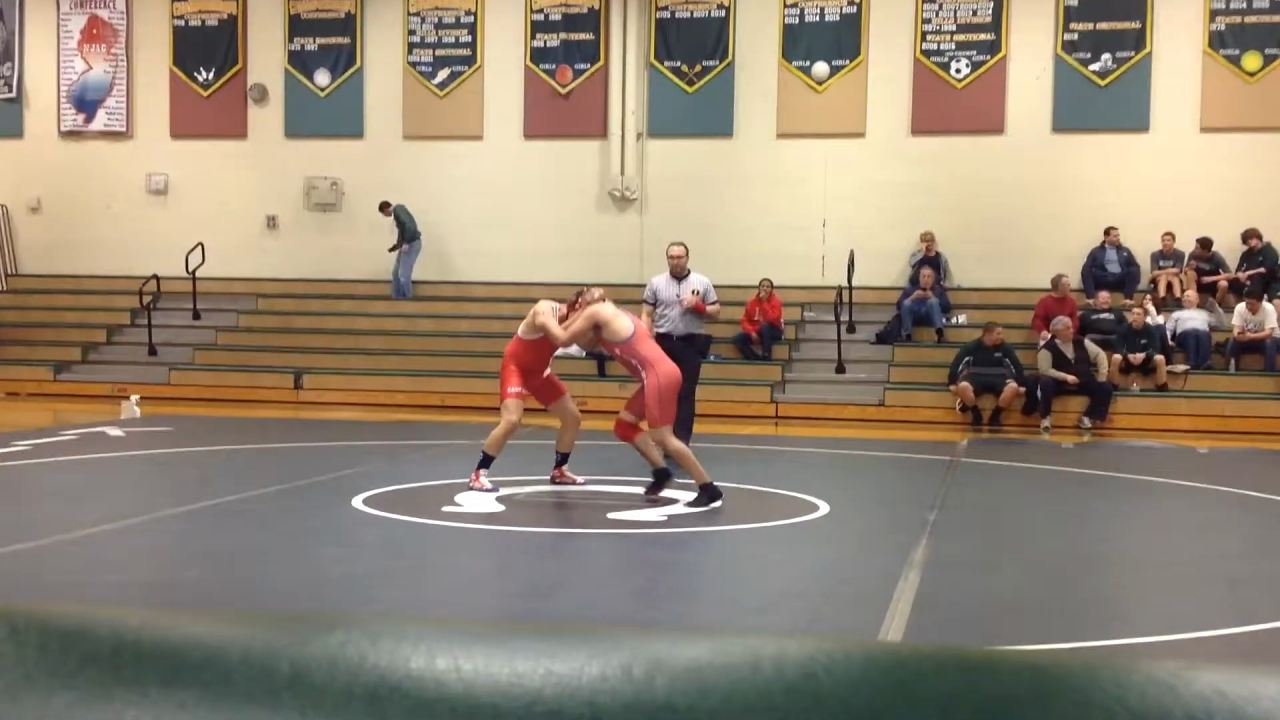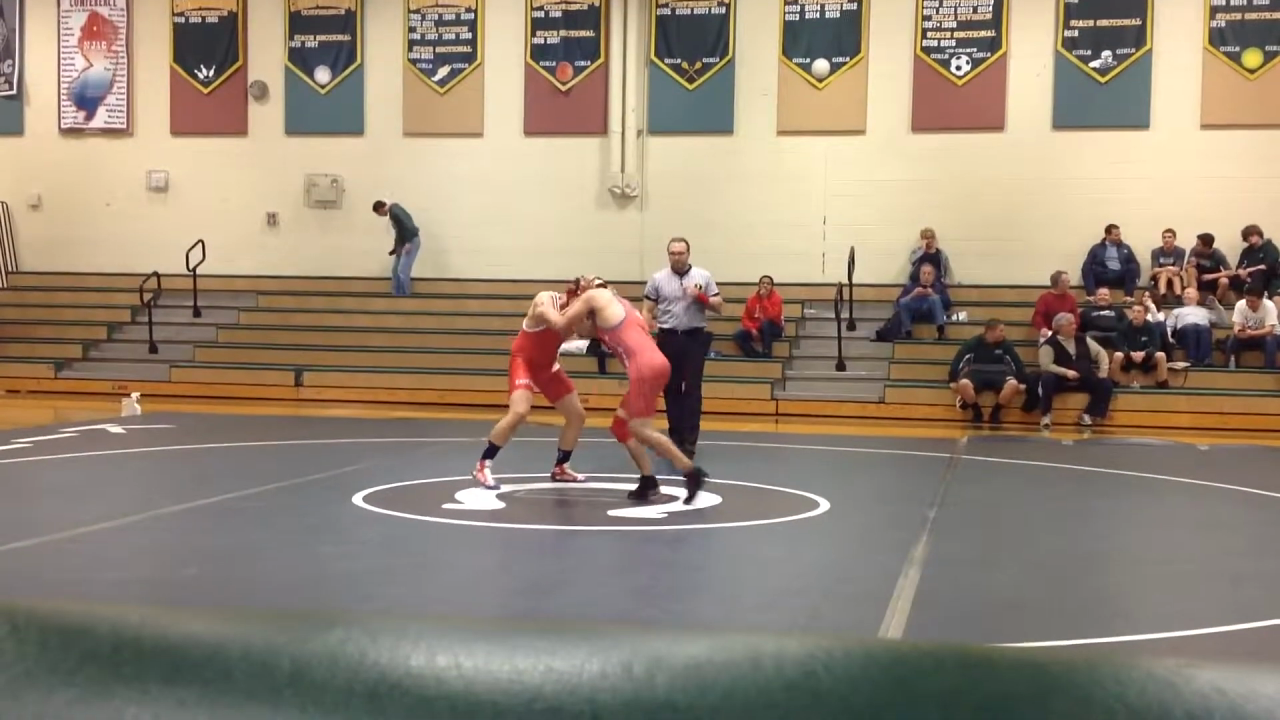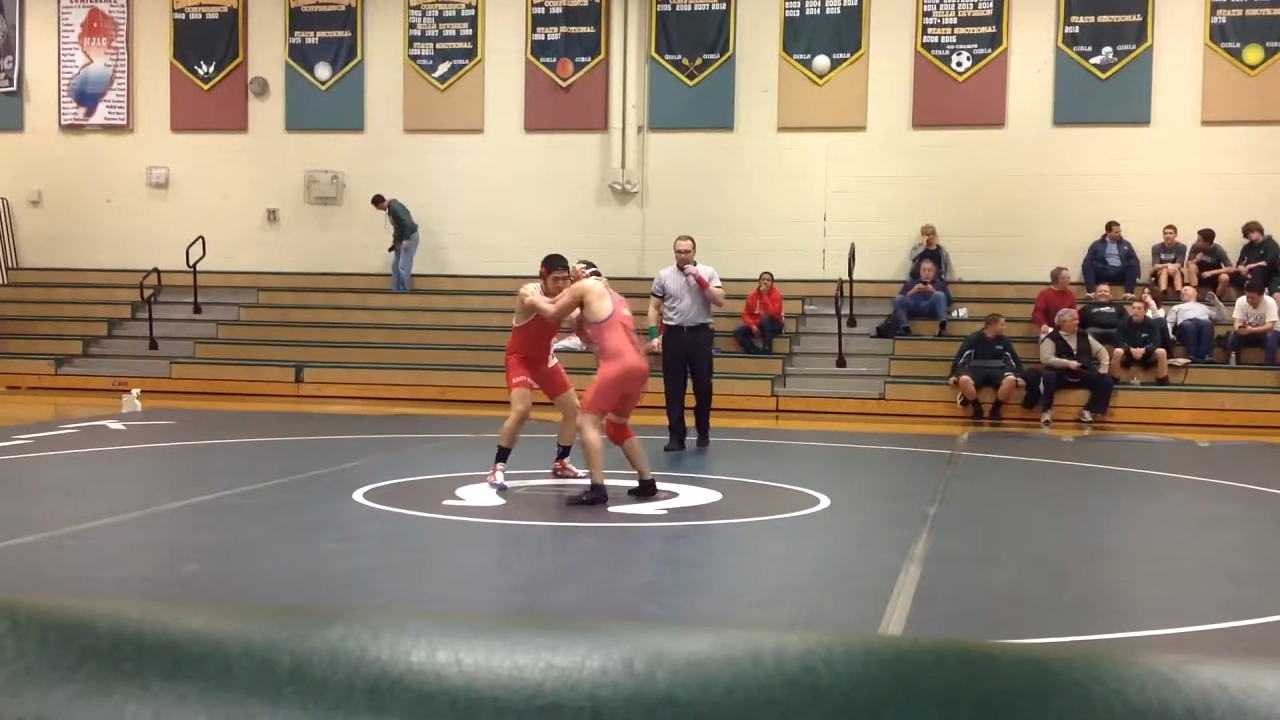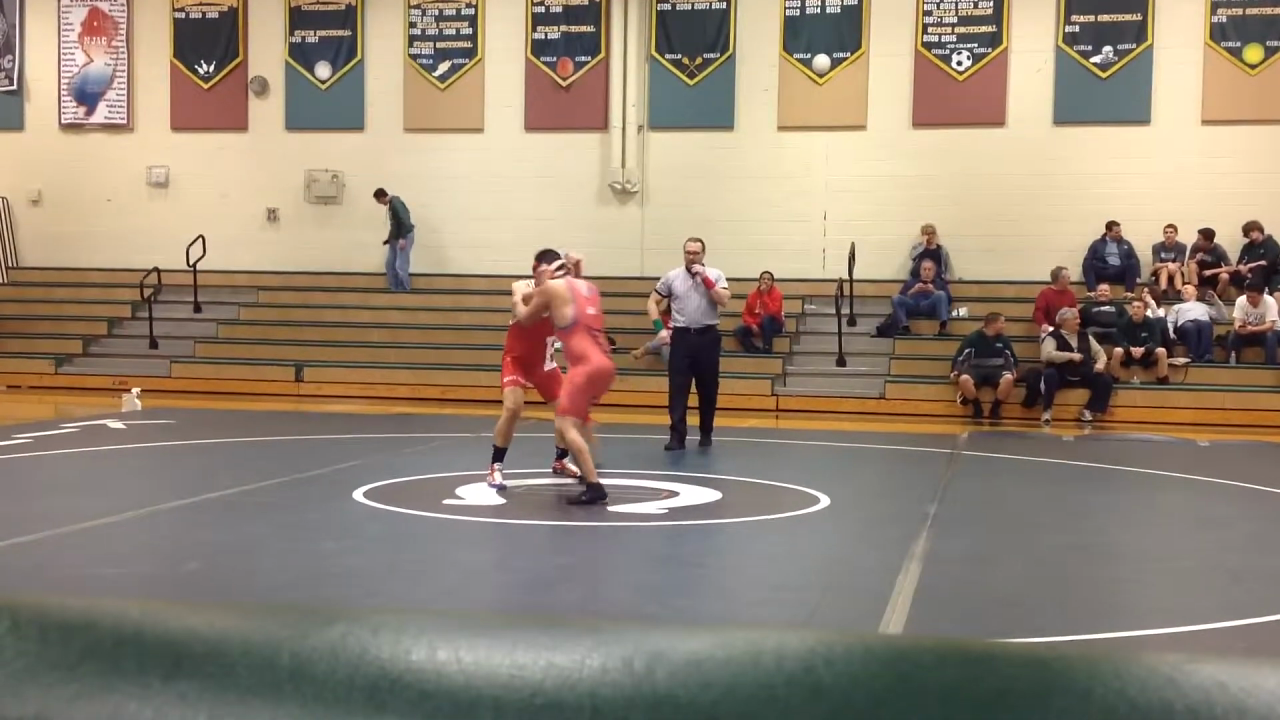
dt=0.2s
person 1, frame 1
left shoulder: (597, 311)
right shoulder: (609, 316)
left elbow: (565, 339)
left hip: (659, 375)
right hip: (658, 376)
left knee: (663, 437)
right knee: (624, 425)
left ankle: (708, 488)
right ankle: (660, 470)
person 1, frame 2
left shoulder: (594, 296)
right shoulder: (613, 302)
left elbow: (562, 325)
left hip: (645, 366)
right hip: (655, 364)
left knee: (640, 429)
right knee: (622, 424)
left ankle: (691, 472)
right ankle: (648, 480)
person 1, frame 3
left shoulder: (586, 286)
right shoulder: (615, 297)
left elbow: (553, 314)
left wrist: (536, 301)
left hip: (617, 366)
right hip: (638, 366)
left knee: (586, 422)
right knee: (617, 426)
left ankle: (598, 488)
right ankle: (647, 482)
person 1, frame 4
left shoulder: (551, 287)
right shoulder: (590, 287)
left elbow: (527, 319)
left wrist: (519, 304)
left hip: (585, 367)
right hip: (606, 365)
left knee: (566, 425)
right knee: (577, 417)
left ankle: (594, 487)
right ankle: (587, 469)
person 2, frame 1
right shoulder: (544, 309)
right elbow: (561, 338)
right wrist: (582, 311)
left hip: (540, 372)
right hip: (515, 368)
left knee: (573, 417)
right knee: (511, 421)
left ankle: (559, 470)
right ankle: (479, 473)
person 2, frame 2
right shoulder: (545, 300)
right elbow: (561, 326)
left hip: (548, 366)
right hip: (524, 362)
left knee: (578, 415)
right knee: (518, 413)
left ankle: (560, 468)
right ankle: (483, 465)
person 2, frame 3
right shoulder: (528, 293)
left hip: (545, 360)
right hip: (520, 359)
left knee: (573, 409)
right knee: (521, 411)
left ankle: (561, 462)
right ankle: (497, 468)
person 2, frame 4
right shoulder: (520, 288)
right elbow: (524, 318)
left hip: (544, 363)
right hip: (516, 360)
right knee: (512, 409)
left ankle: (560, 461)
right ankle: (495, 468)
person 3, frame 1
left shoulder: (702, 282)
right shoulder: (656, 283)
left elbow: (716, 312)
right elbow: (646, 315)
left wrist: (697, 306)
left hip: (691, 344)
right hip: (664, 343)
left knee: (686, 394)
left ankle: (681, 442)
person 3, frame 2
left shoulder: (704, 276)
right shoulder: (657, 278)
left elbow: (718, 306)
right elbow: (647, 311)
left wrist: (700, 295)
left hip: (695, 338)
right hip: (668, 339)
left knee: (692, 389)
right knee: (671, 390)
left ankle: (689, 441)
right ankle: (676, 440)
person 3, frame 3
left shoulder: (707, 273)
right shoulder: (664, 276)
left elbow: (720, 300)
right elbow: (653, 308)
left wrist: (700, 280)
right wrist: (654, 335)
left hip: (700, 334)
right hip: (673, 335)
left knee: (703, 385)
right knee: (673, 388)
left ankle: (703, 431)
right ankle: (676, 437)
person 3, frame 4
left shoulder: (715, 275)
right shoulder: (671, 277)
left elbow: (724, 300)
right elbow: (652, 303)
left wrist: (705, 279)
right wrist: (660, 328)
left hip: (708, 336)
right hip: (681, 336)
left knee: (708, 388)
right knee: (678, 388)
left ankle: (706, 433)
right ankle: (677, 436)
